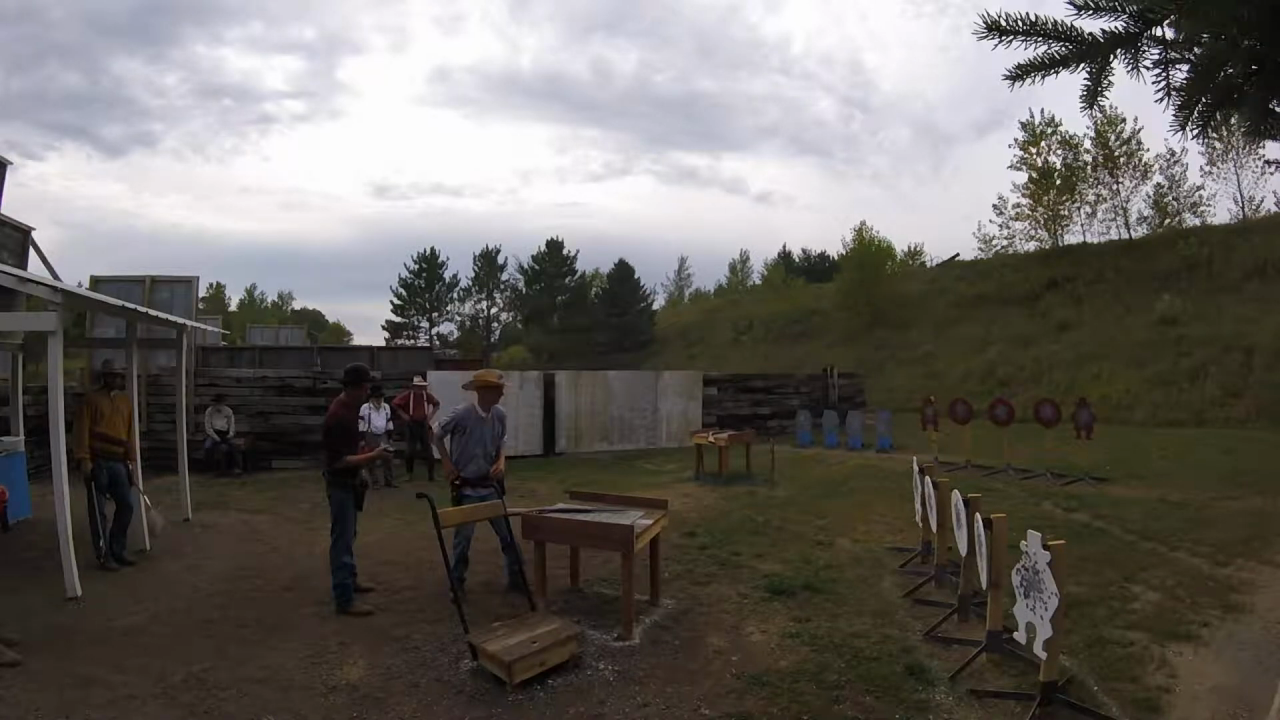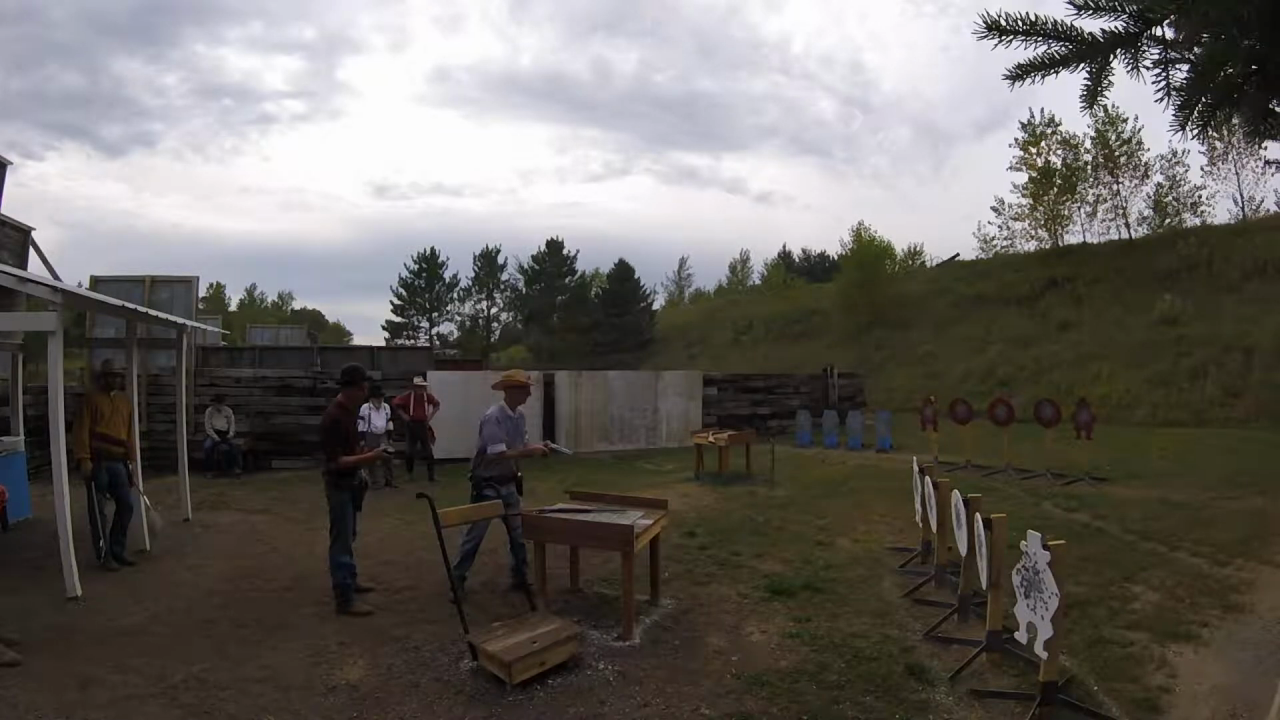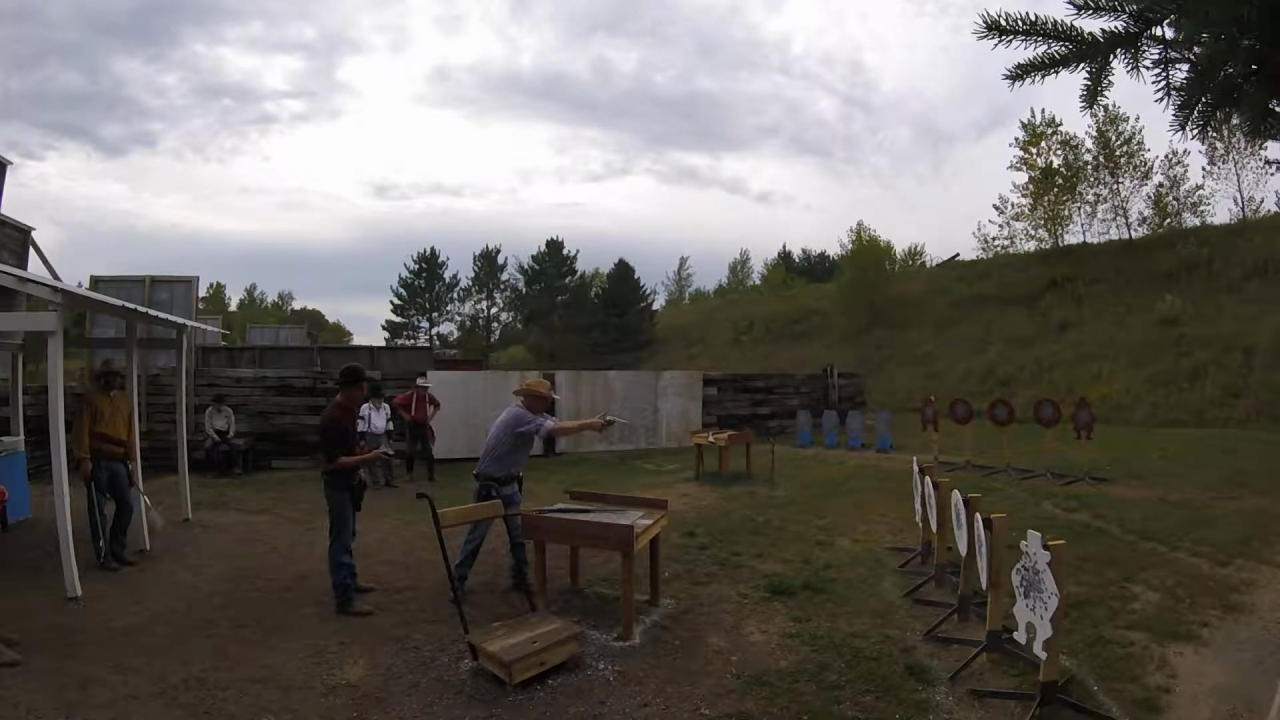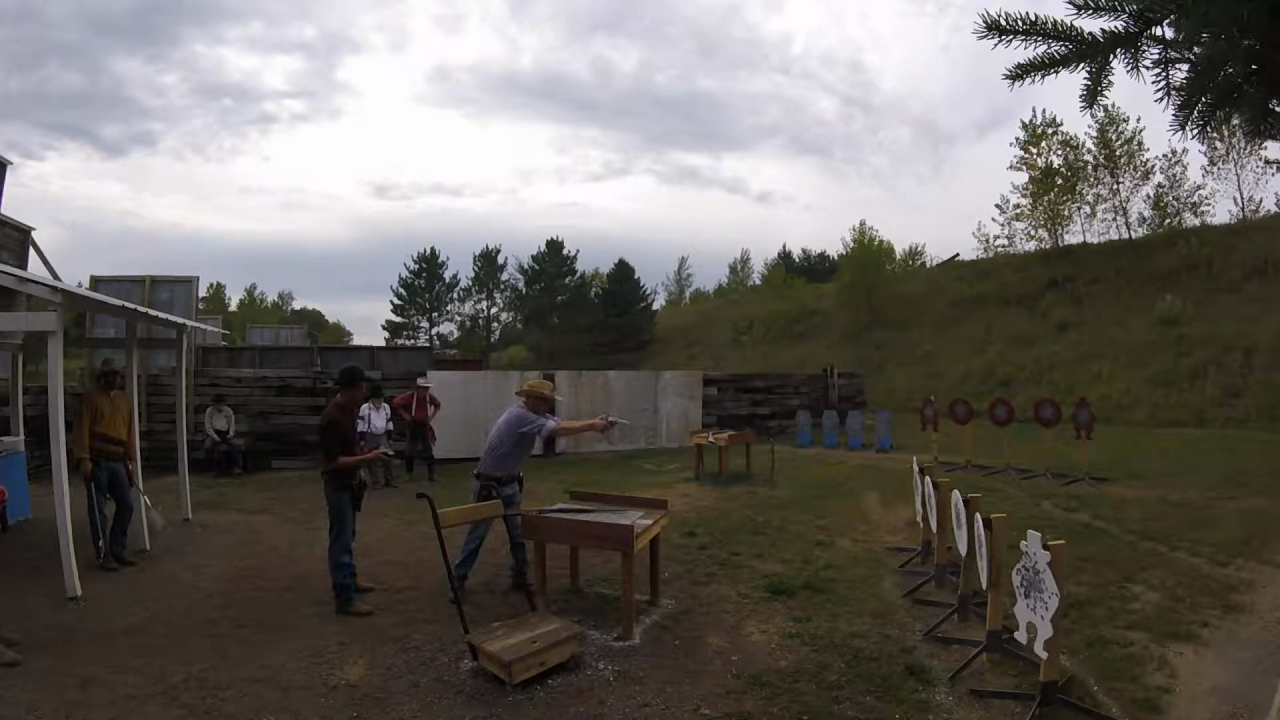
dt=0.5s
person 1, frame 1
left shoulder: (349, 408)
right shoulder: (338, 416)
right elbow: (339, 461)
left wrist: (365, 452)
right wrist: (372, 456)
left hip: (350, 481)
right hip: (340, 484)
left knee: (348, 536)
right knee: (341, 539)
left ankle: (350, 580)
right ankle: (344, 600)
person 1, frame 2
left shoulder: (350, 410)
right shoulder: (333, 417)
right elbow: (335, 461)
left wrist: (365, 453)
right wrist: (368, 457)
left hip: (350, 481)
right hip: (338, 484)
left knee: (348, 536)
right knee: (341, 540)
left ankle: (350, 580)
right ankle: (344, 600)
person 1, frame 3
left shoulder: (350, 410)
right shoulder: (332, 417)
right elbow: (334, 461)
left wrist: (364, 454)
right wrist: (367, 458)
left hip: (349, 481)
right hip: (338, 484)
left knee: (348, 536)
right knee: (341, 540)
left ankle: (350, 580)
right ankle: (344, 599)
person 1, frame 4
left shoulder: (350, 410)
right shoulder: (332, 418)
right elbow: (334, 461)
left wrist: (363, 454)
right wrist: (366, 458)
left hip: (349, 481)
right hip: (338, 484)
left knee: (348, 536)
right knee: (341, 540)
left ankle: (350, 580)
right ankle: (344, 599)
person 2, frame 1
left shoulder: (500, 415)
right shoulder: (461, 415)
right elbow: (438, 435)
left wrist: (501, 462)
right wrist: (447, 462)
left hip: (491, 486)
right hip: (466, 488)
left knee: (507, 534)
right knee: (463, 537)
left ankle: (516, 578)
right ankle: (457, 581)
person 2, frame 2
left shoulder: (520, 415)
right shoulder: (493, 417)
right elbow: (499, 454)
left wrist: (534, 449)
right wrist: (529, 452)
left hip: (509, 484)
right hip: (487, 486)
left knee: (518, 534)
right knee: (475, 535)
left ankle: (520, 578)
right ankle: (458, 580)
person 2, frame 3
left shoulder: (532, 415)
right shoulder: (518, 416)
left elbow: (559, 424)
right elbow: (556, 431)
left wrist: (591, 422)
right wrist: (588, 425)
left hip: (509, 484)
right hip: (489, 485)
left knee: (518, 534)
right knee: (477, 534)
left ankle: (520, 578)
right ankle: (458, 580)
person 2, frame 4
left shoulder: (533, 415)
right shoulder: (520, 416)
left elbow: (561, 423)
right elbow: (558, 431)
left wrist: (594, 422)
right wrist: (591, 425)
left hip: (509, 483)
right hip: (490, 484)
left knee: (518, 533)
right knee: (477, 534)
left ankle: (520, 578)
right ankle: (458, 580)
person 3, frame 1
left shoulder: (125, 400)
right shoulder: (92, 399)
right elbow: (81, 430)
left wrist: (131, 459)
right wrist: (83, 459)
left hip: (118, 462)
right hip: (97, 462)
left knee: (126, 506)
right knee: (98, 510)
left ankle: (117, 550)
right ankle: (104, 555)
person 3, frame 2
left shoulder: (125, 400)
right shoulder: (92, 398)
right elbow: (81, 430)
left wrist: (130, 458)
right wrist: (83, 459)
left hip: (118, 462)
right hip: (97, 462)
left knee: (126, 506)
right knee: (98, 510)
left ankle: (117, 550)
right ankle: (104, 555)
person 3, frame 3
left shoulder: (124, 400)
right shoulder: (91, 398)
right elbow: (81, 429)
left wrist: (130, 458)
right wrist: (83, 459)
left hip: (118, 462)
right hip: (97, 462)
left knee: (126, 506)
right knee: (98, 510)
left ankle: (117, 550)
right ankle: (104, 555)
person 3, frame 4
left shoulder: (124, 400)
right shoulder: (92, 398)
right elbow: (82, 429)
left wrist: (130, 459)
right wrist: (83, 458)
left hip: (118, 462)
right hip: (97, 461)
left knee: (126, 506)
right knee: (98, 510)
left ankle: (118, 550)
right ankle: (104, 555)
